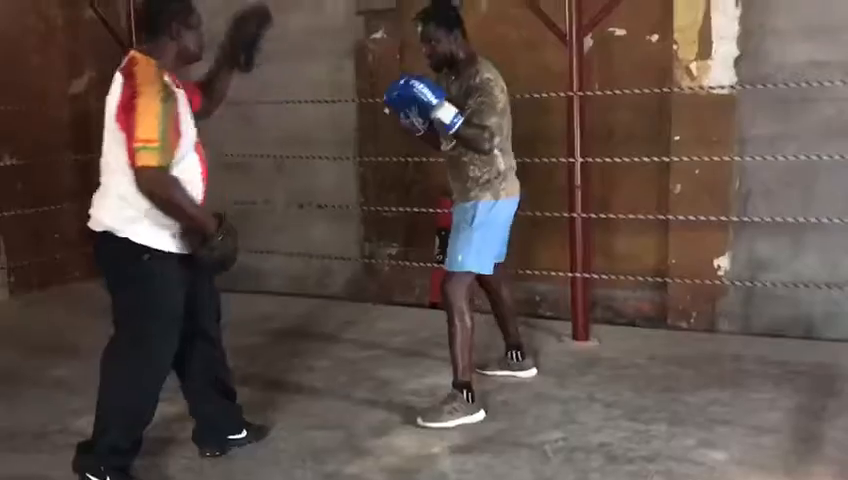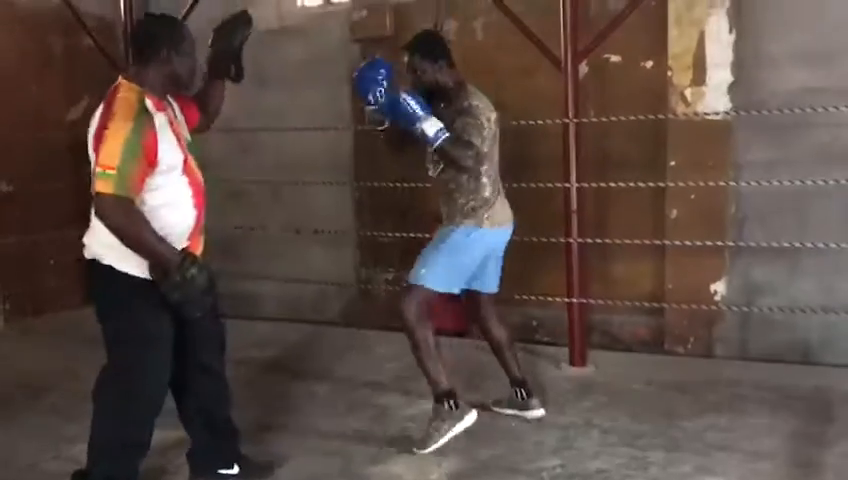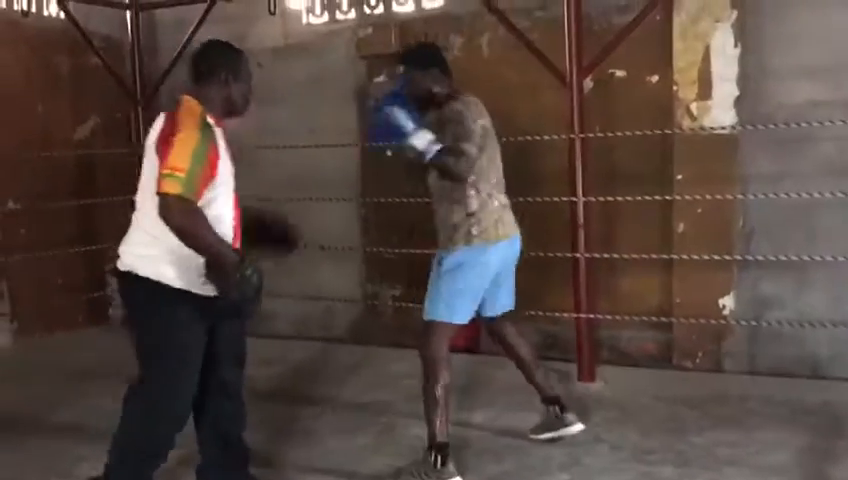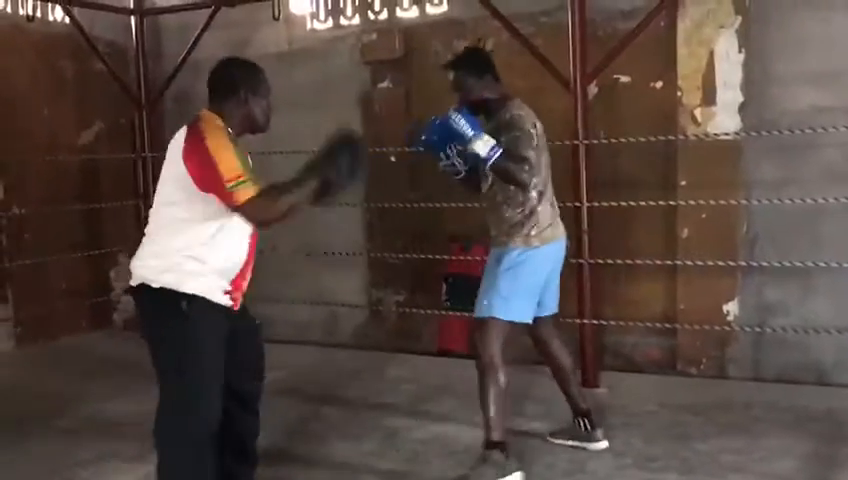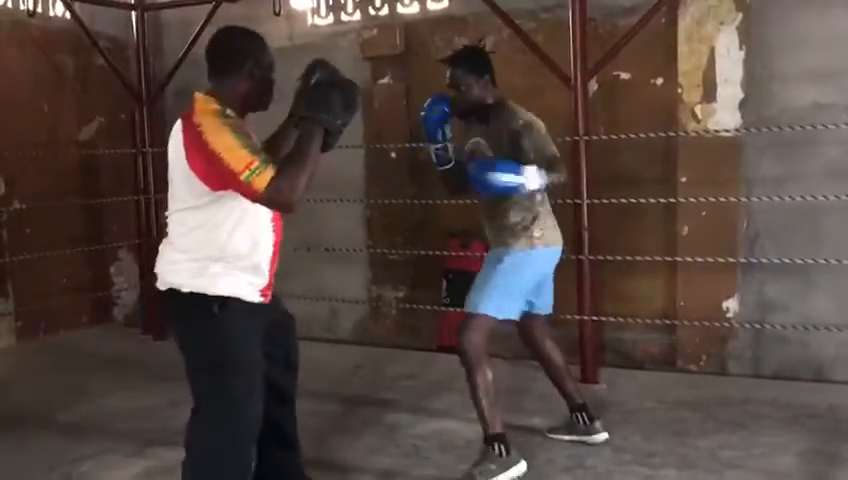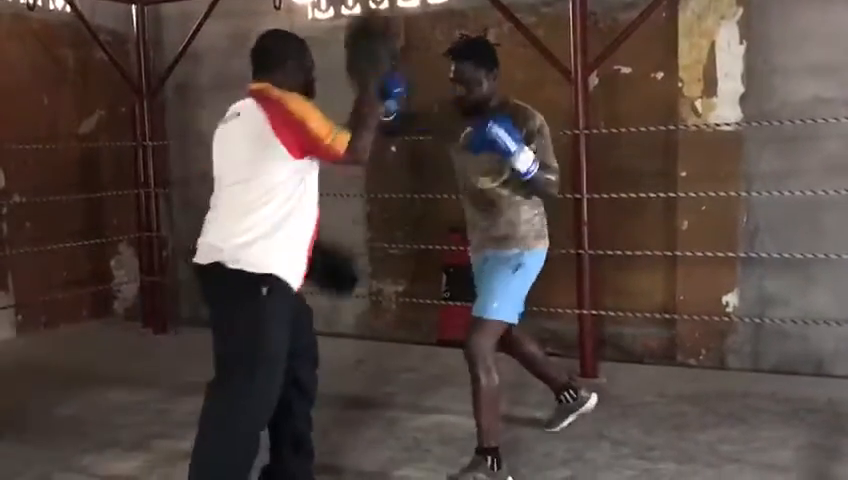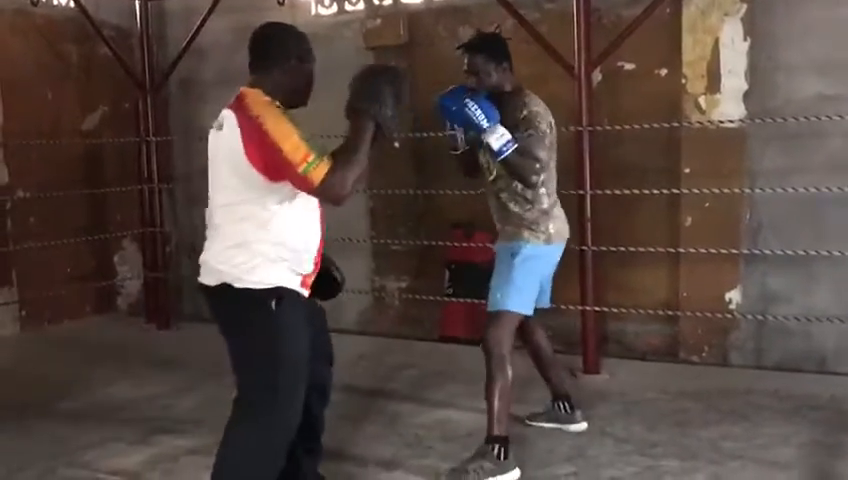
dt=0.4s
person 1, frame 1
left shoulder: (156, 78)
right shoulder: (146, 87)
left elbow: (202, 102)
right elbow: (152, 178)
left wrist: (234, 53)
right wrist: (207, 225)
left hip: (164, 240)
right hip: (138, 242)
left knee: (200, 331)
right knee: (144, 352)
left ankle: (221, 428)
person 1, frame 2
left shoulder: (163, 103)
right shoulder: (126, 114)
left elbow: (204, 114)
right elbow: (110, 205)
left wrist: (222, 64)
right wrist: (169, 261)
left hip: (168, 265)
right hip: (131, 273)
left knee: (201, 362)
right knee: (138, 381)
person 1, frame 3
left shoulder: (202, 125)
right shoulder: (190, 126)
right elbow: (174, 205)
left wrist: (254, 224)
right wrist: (228, 259)
left hip: (195, 283)
right hip: (162, 282)
left knee: (220, 383)
right knee: (165, 395)
person 1, frame 4
left shoulder: (213, 137)
right shoulder: (210, 137)
left elbow: (246, 206)
right elbow: (260, 210)
left wrist: (305, 183)
right wrist: (313, 180)
left hip: (209, 291)
right hip: (178, 292)
left knee: (241, 383)
right knee: (193, 407)
person 1, frame 5
left shoulder: (224, 122)
right shoulder: (210, 127)
left elbow: (265, 166)
right elbow: (284, 193)
left wrist: (298, 120)
right wrist: (315, 127)
left hip: (243, 289)
right hip: (208, 295)
left knee: (277, 377)
right knee: (230, 411)
person 1, frame 6
left shoulder: (242, 114)
right shoulder: (283, 106)
right elbow: (355, 150)
left wrist: (316, 255)
right wrist: (370, 86)
left hip: (264, 271)
right hip: (247, 274)
left knee: (296, 376)
right knee: (246, 395)
person 1, frame 7
left shoulder: (236, 115)
right shoulder: (262, 118)
right elbow: (335, 186)
left wrist: (310, 246)
right wrist: (368, 120)
left hip: (269, 282)
right hip: (256, 288)
left knee: (309, 374)
right knee: (270, 406)
person 2, frame 1
left shoulder: (483, 79)
right shoulder: (453, 78)
left elbow: (484, 142)
right elbow: (441, 140)
left wrist: (438, 106)
right wrist: (416, 117)
left hip: (487, 197)
right hip: (477, 196)
left knee: (454, 289)
right knee: (490, 277)
left ankle: (463, 397)
right ankle: (517, 356)
person 2, frame 2
left shoulder: (472, 106)
right shoulder: (441, 104)
left elbow: (465, 160)
right elbow: (401, 138)
left wrist: (425, 122)
right wrist: (382, 106)
left hip: (475, 225)
right hip: (487, 223)
left knee: (412, 307)
right knee: (483, 308)
left ankle: (448, 404)
right ankle: (523, 395)
person 2, frame 3
left shoulder: (456, 113)
right shoulder: (466, 110)
left elbow: (459, 169)
right elbow: (442, 161)
left wrist: (415, 136)
right wrist: (412, 132)
left hip: (470, 244)
right hip: (503, 237)
left knee: (434, 345)
right knee: (499, 326)
right ankle: (558, 410)
person 2, frame 4
left shoulder: (514, 117)
right shoulder: (501, 120)
left elbow: (523, 176)
right elbow: (483, 183)
left wrist: (476, 140)
right wrist: (451, 155)
left hip: (525, 245)
right hip: (543, 242)
left knee: (487, 340)
right knee: (544, 332)
right ankle: (586, 424)
person 2, frame 5
left shoulder: (518, 122)
right shoulder: (477, 129)
left elbow: (557, 171)
right elbow: (456, 184)
left wrist: (518, 178)
right wrist: (437, 137)
left hip: (526, 245)
right hip: (533, 245)
left knee: (471, 340)
right knee: (534, 331)
right ankle: (584, 418)
person 2, frame 6
left shoulder: (526, 120)
right shoulder: (462, 121)
left elbow: (550, 187)
left wrist: (517, 153)
left hip: (518, 248)
right hip: (486, 247)
left knee: (479, 345)
right knee: (507, 334)
right ankle: (571, 393)
person 2, frame 7
left shoulder: (529, 112)
right shoulder: (495, 110)
left elbow: (531, 174)
right elbow: (471, 169)
left wrist: (491, 130)
right wrist: (463, 129)
left hip: (533, 238)
right hip: (526, 236)
left knee: (496, 337)
right knee: (526, 324)
right ankle: (565, 407)
